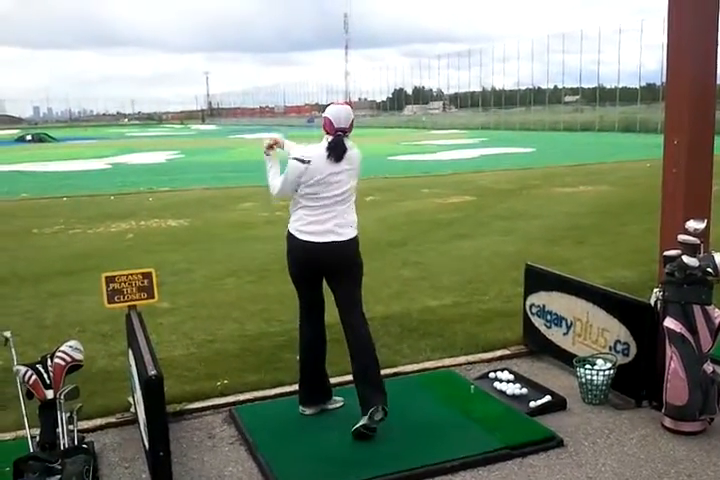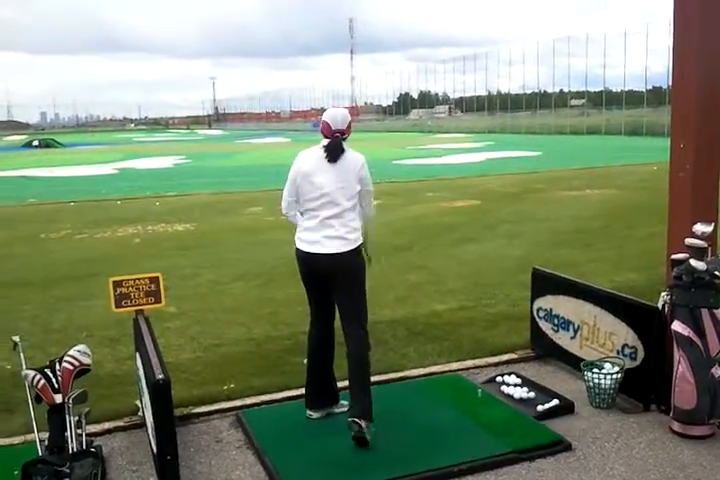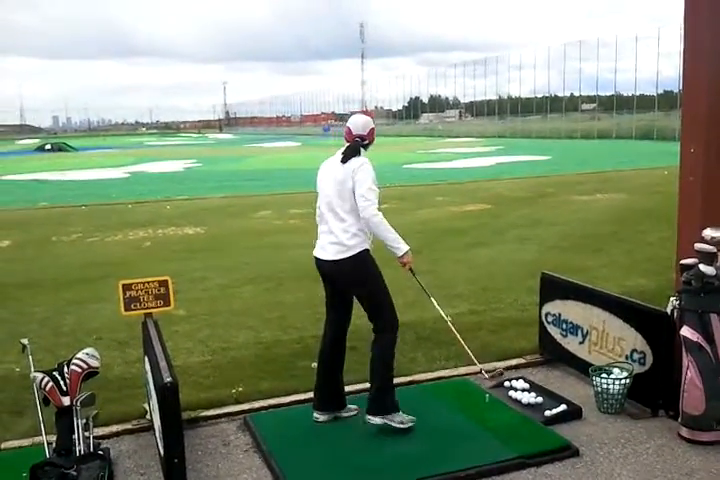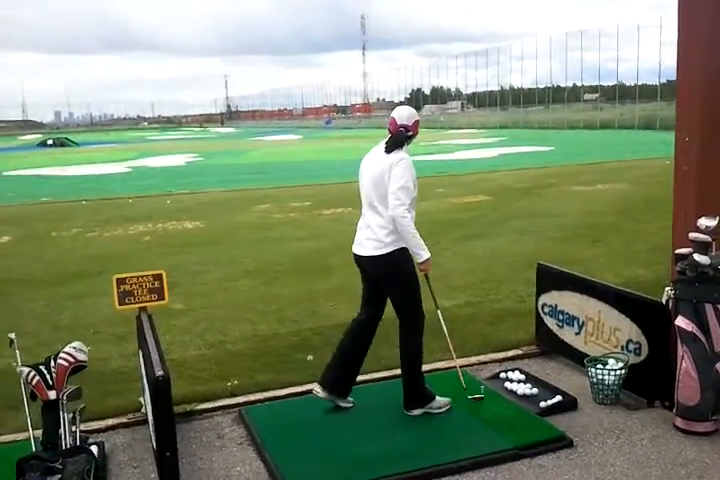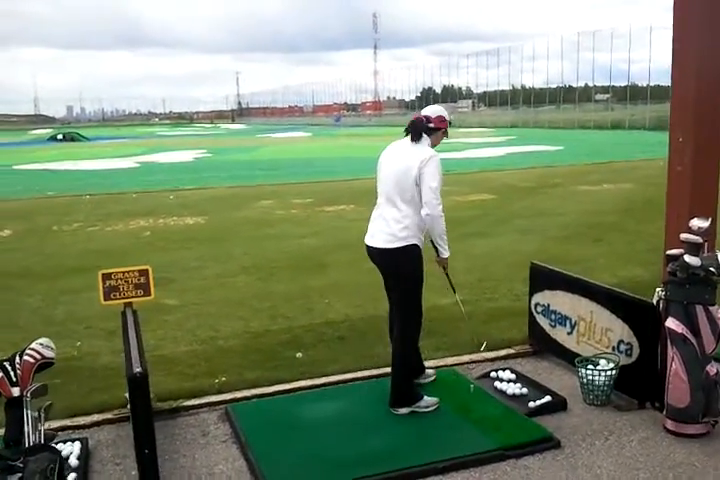
dt=0.5s
person 1, frame 1
left shoulder: (306, 157)
right shoulder: (354, 156)
left elbow: (279, 192)
left wrist: (271, 161)
right wrist: (284, 145)
left hip: (302, 246)
right hip: (343, 247)
left knee: (310, 319)
right knee: (354, 320)
left ankle: (313, 397)
right ankle: (373, 401)
person 1, frame 2
left shoulder: (303, 160)
right shoulder: (357, 161)
left elbow: (288, 208)
right elbow: (367, 209)
right wrist: (364, 241)
left hip: (308, 253)
right hip: (346, 254)
left knee: (320, 322)
right knee: (355, 330)
left ankle: (319, 400)
right ankle: (361, 413)
person 1, frame 3
left shoulder: (328, 165)
right shoulder: (360, 165)
right elbow: (369, 213)
right wrist: (400, 248)
left hip: (325, 255)
right hip: (352, 256)
left knee: (335, 326)
right knee: (386, 324)
left ankle: (327, 403)
right ankle: (381, 407)
person 1, frame 4
left shoulder: (372, 156)
right shoulder: (401, 160)
right elbow: (399, 213)
right wrist: (421, 253)
left hip: (364, 249)
right hip: (389, 252)
left knee: (369, 315)
right knee: (412, 321)
left ankle: (333, 384)
right ankle: (417, 399)
person 1, frame 5
left shoulder: (392, 149)
right shoulder: (428, 158)
right elbow: (432, 210)
right wrist: (443, 250)
left hip: (376, 240)
right hip: (401, 245)
left knee: (399, 309)
right knee: (408, 316)
left ankle: (412, 370)
right ankle: (403, 397)
